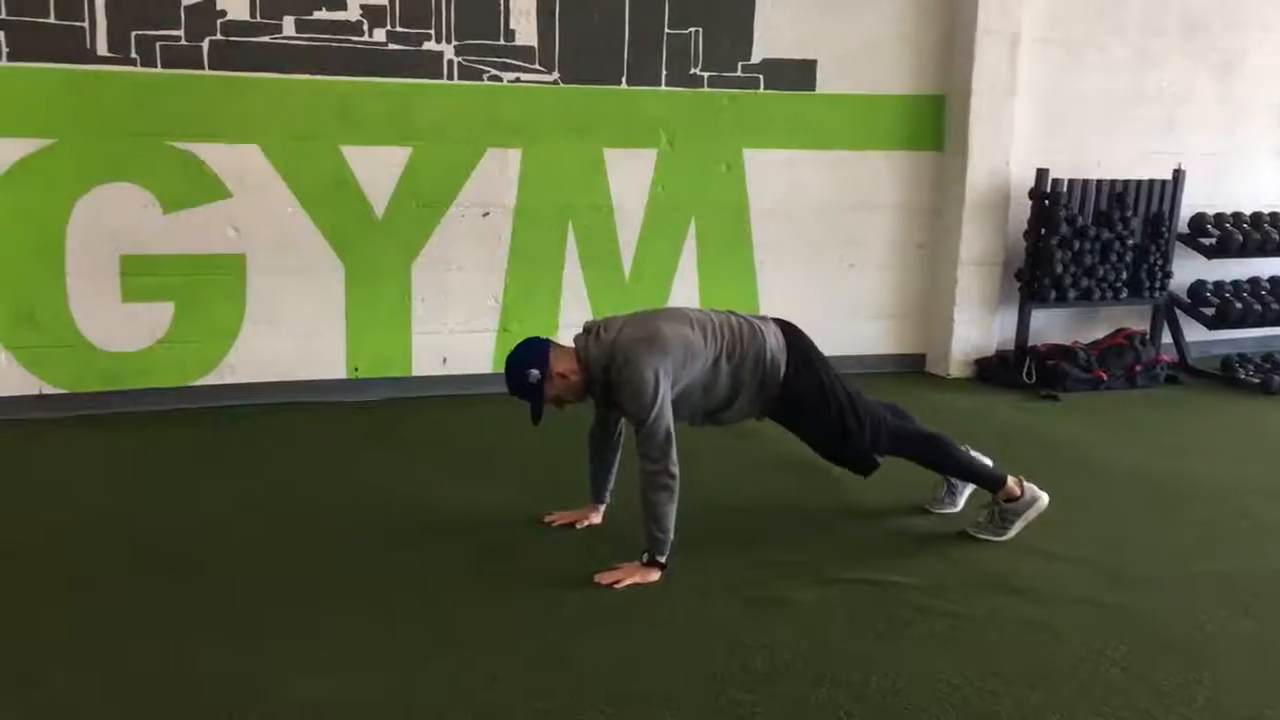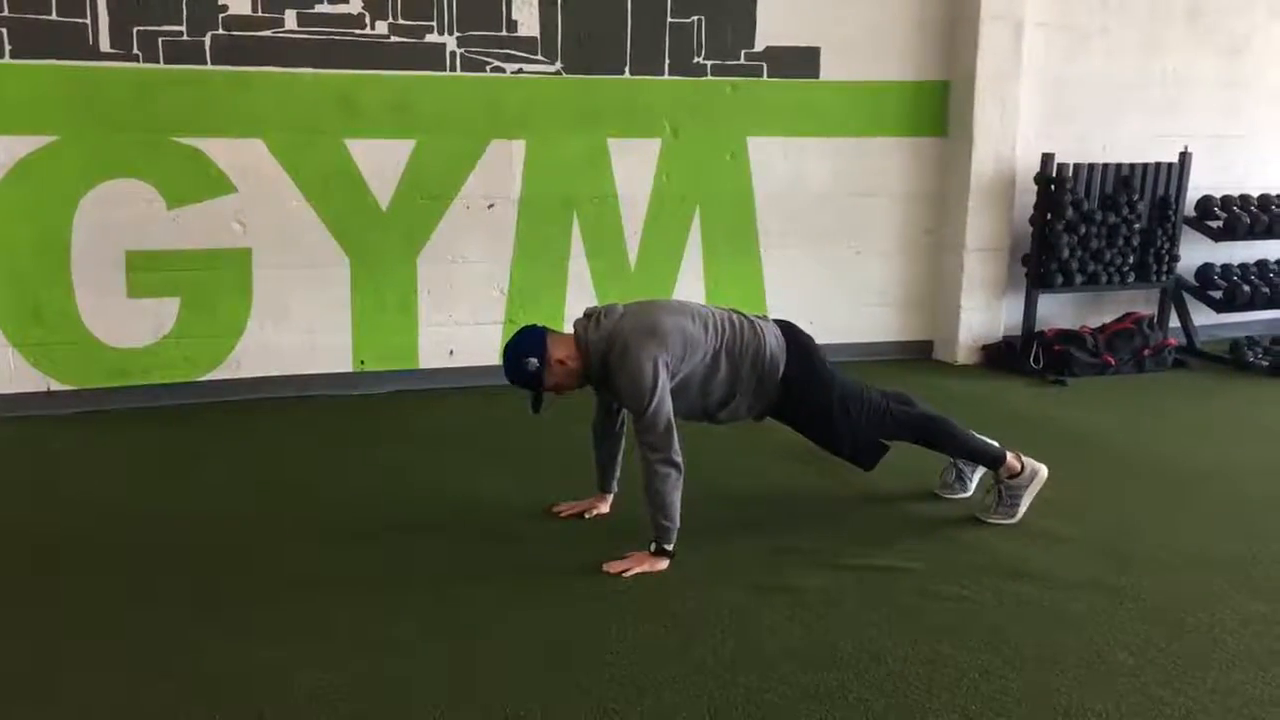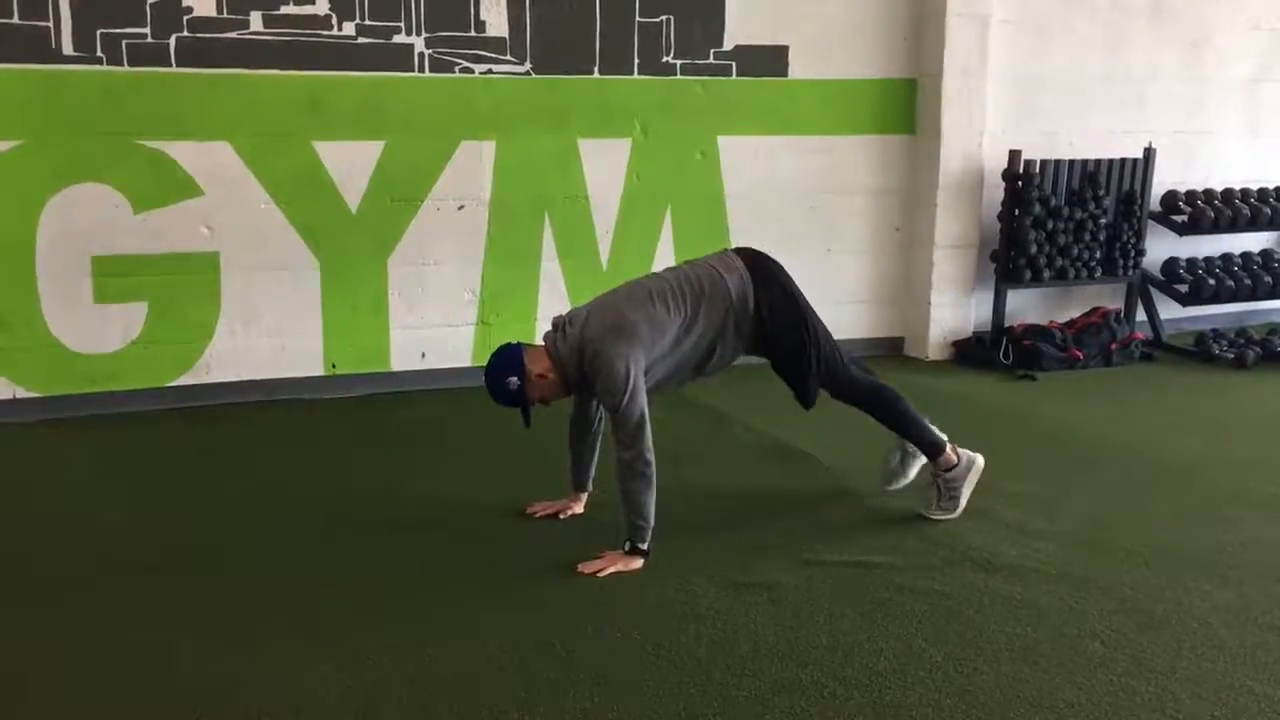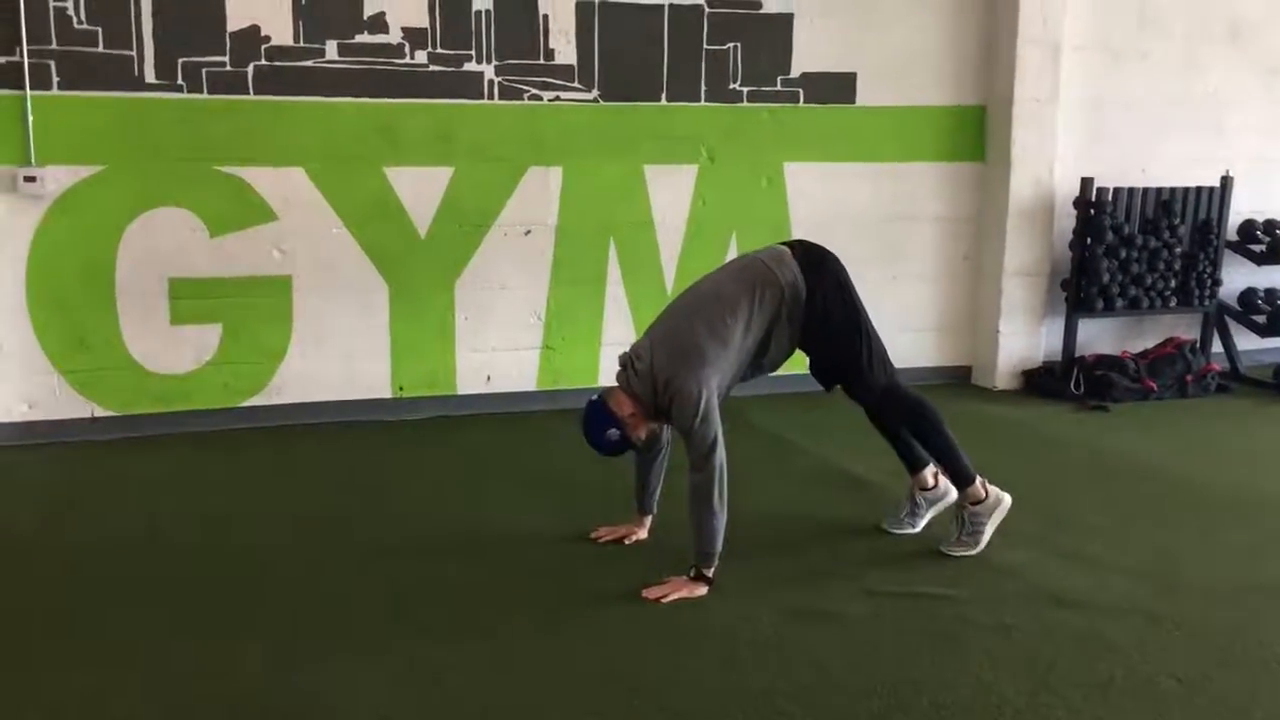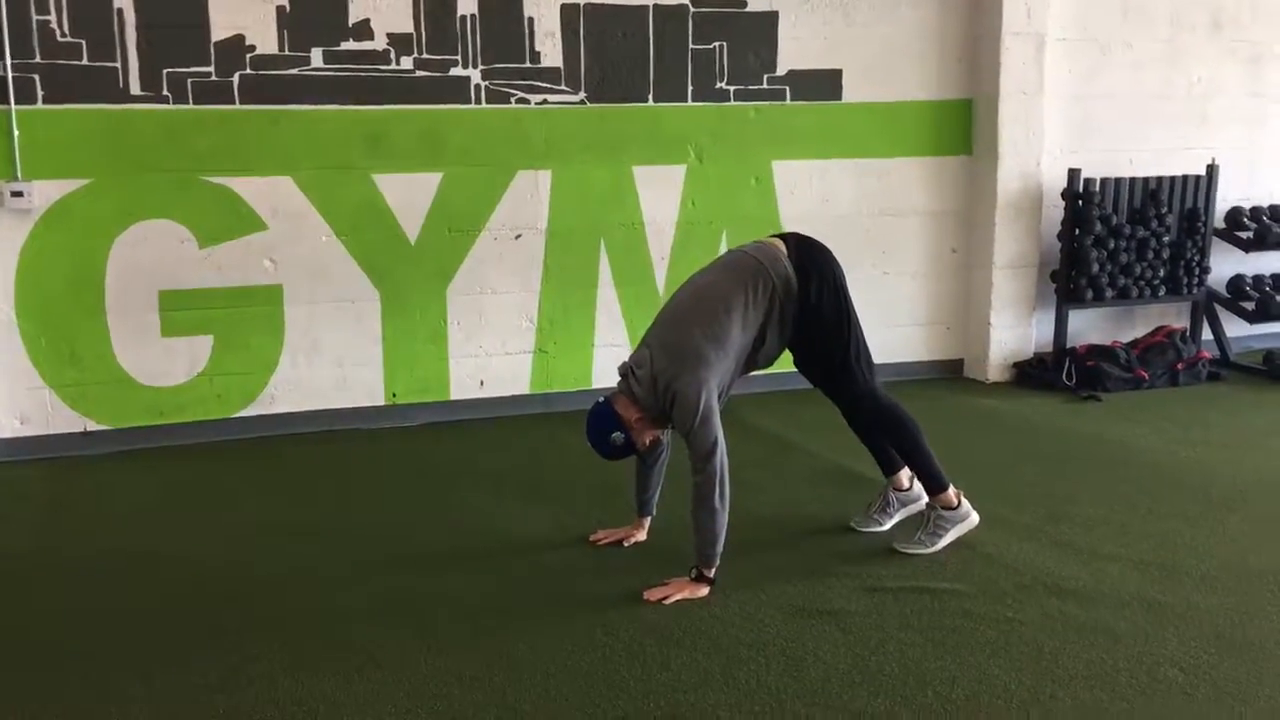
dt=1s
person 1, frame 1
left shoulder: (635, 367)
right shoulder: (600, 350)
left elbow: (659, 464)
right elbow: (606, 429)
left wrist: (655, 561)
right wrist: (596, 505)
left hip: (779, 367)
right hip: (763, 355)
left knee: (877, 434)
right knee: (870, 421)
left ankle: (1012, 492)
right ankle: (961, 463)
person 1, frame 2
left shoulder: (632, 355)
right shoulder: (600, 339)
left elbow: (661, 451)
right elbow: (609, 418)
left wrist: (662, 549)
right wrist: (604, 494)
left hip: (781, 370)
right hip: (765, 358)
left knee: (882, 419)
right knee: (875, 409)
left ankle: (1013, 468)
right ankle: (967, 451)
person 1, frame 3
left shoulder: (607, 357)
right shoulder: (574, 342)
left elbow: (635, 450)
right elbow: (586, 418)
left wrist: (636, 549)
right wrist: (579, 494)
left hip: (754, 295)
right hip: (733, 284)
left knee: (840, 379)
right knee: (833, 375)
left ankle: (950, 460)
right ankle: (915, 437)
person 1, frame 4
left shoulder: (684, 385)
right shoulder: (641, 370)
left elbow: (708, 472)
right elbow: (655, 443)
left wrist: (702, 576)
right wrist: (642, 520)
left hip: (808, 282)
right hip: (788, 278)
left knee: (880, 390)
right knee: (865, 391)
left ankle: (977, 495)
right ankle: (928, 484)
person 1, frame 5
left shoulder: (685, 388)
right shoulder: (641, 377)
left elbow: (710, 474)
right elbow: (655, 444)
left wrist: (703, 577)
right wrist: (641, 522)
left hip: (801, 274)
right hip: (776, 269)
left knee: (859, 394)
right knee: (843, 392)
left ankle: (949, 504)
right ankle: (902, 487)
